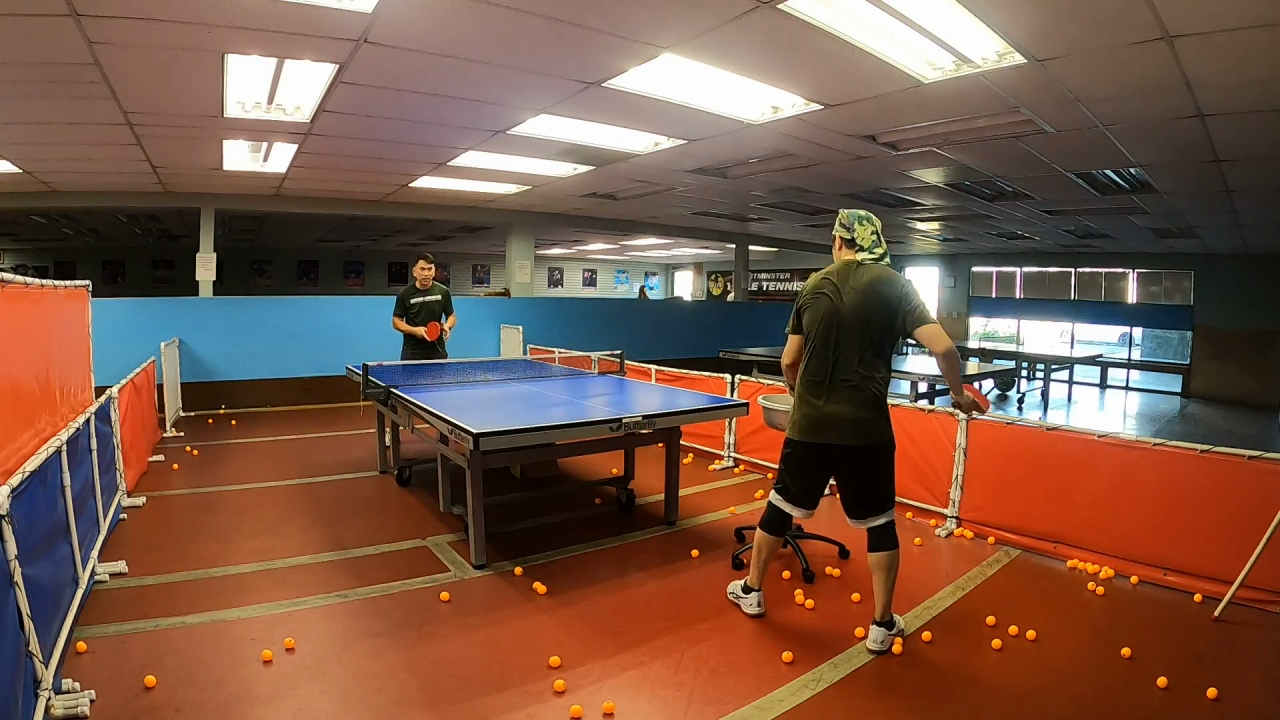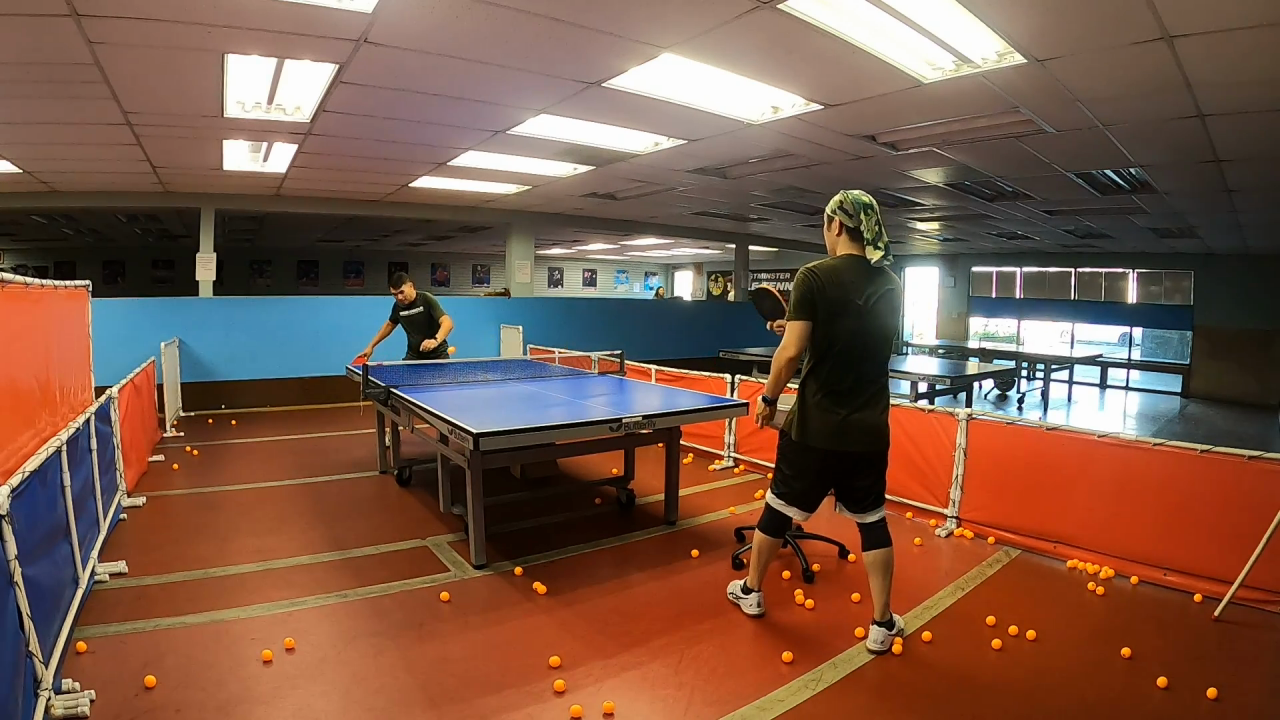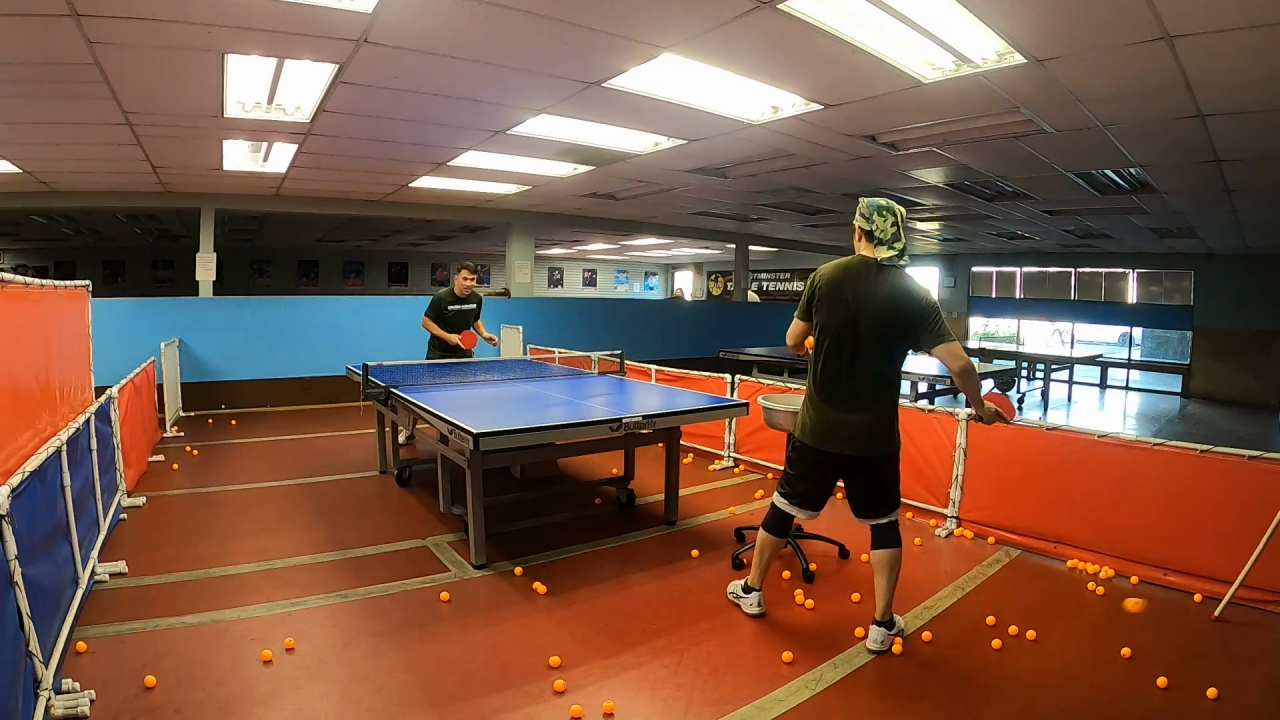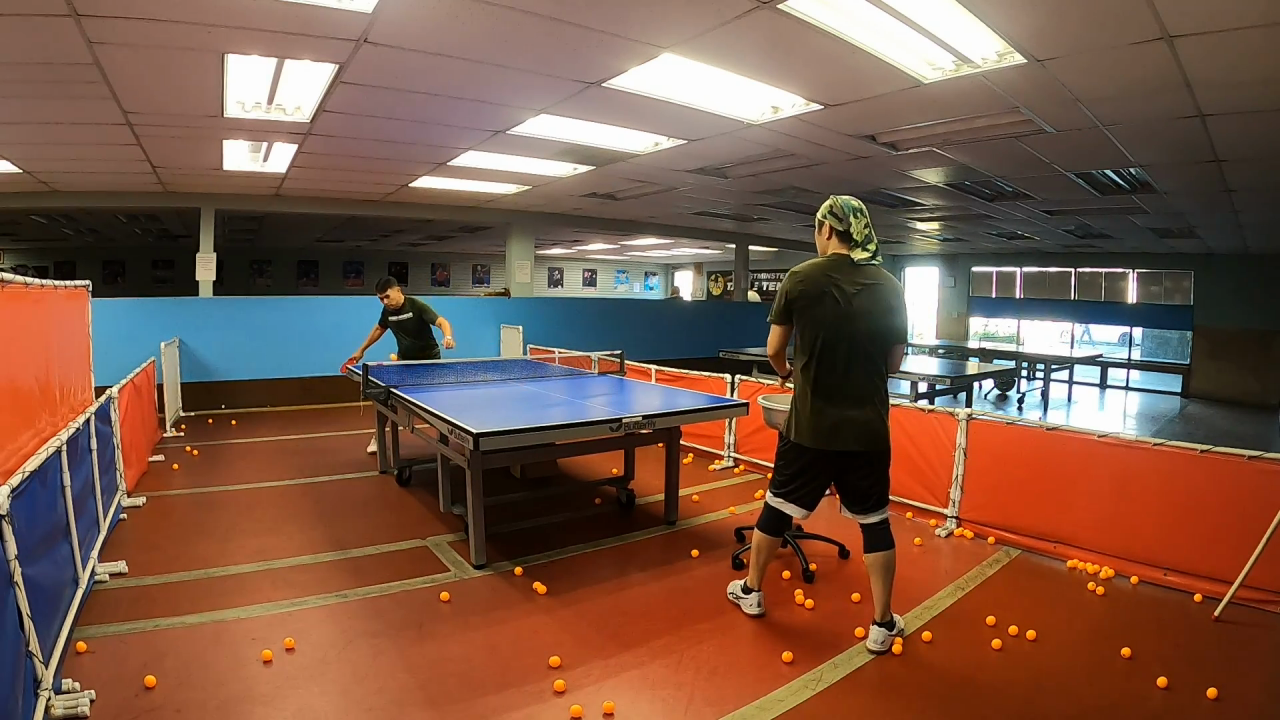
dt=1s
person 1, frame 1
left shoulder: (814, 285)
right shoulder: (893, 285)
left elbow: (789, 360)
right elbow: (943, 348)
right wrist: (959, 393)
left hip: (809, 423)
right hip: (865, 426)
left knee: (781, 506)
right knee: (879, 523)
left ankle: (751, 590)
right ankle: (881, 624)
person 1, frame 2
left shoulder: (815, 276)
right shoulder: (890, 286)
left elbow: (792, 353)
left wrist: (768, 398)
left hip: (815, 425)
right hip: (869, 429)
left knee: (780, 508)
right knee: (872, 521)
left ankle: (751, 590)
right ankle: (882, 625)
person 1, frame 3
left shoulder: (826, 275)
right shoulder: (913, 295)
left elbow: (793, 340)
right elbow: (959, 363)
right wrist: (979, 405)
left hip: (817, 427)
right hip: (874, 435)
left knee: (783, 507)
right knee: (883, 524)
left ankle: (751, 589)
right ankle: (882, 625)
person 1, frame 4
left shoulder: (801, 278)
right shoulder: (889, 286)
left elbow: (774, 349)
right elbow: (894, 362)
left wrist: (786, 371)
left hip: (810, 425)
right hip: (868, 427)
left knee: (779, 506)
right knee: (874, 521)
left ankle: (751, 590)
right ankle: (883, 625)
